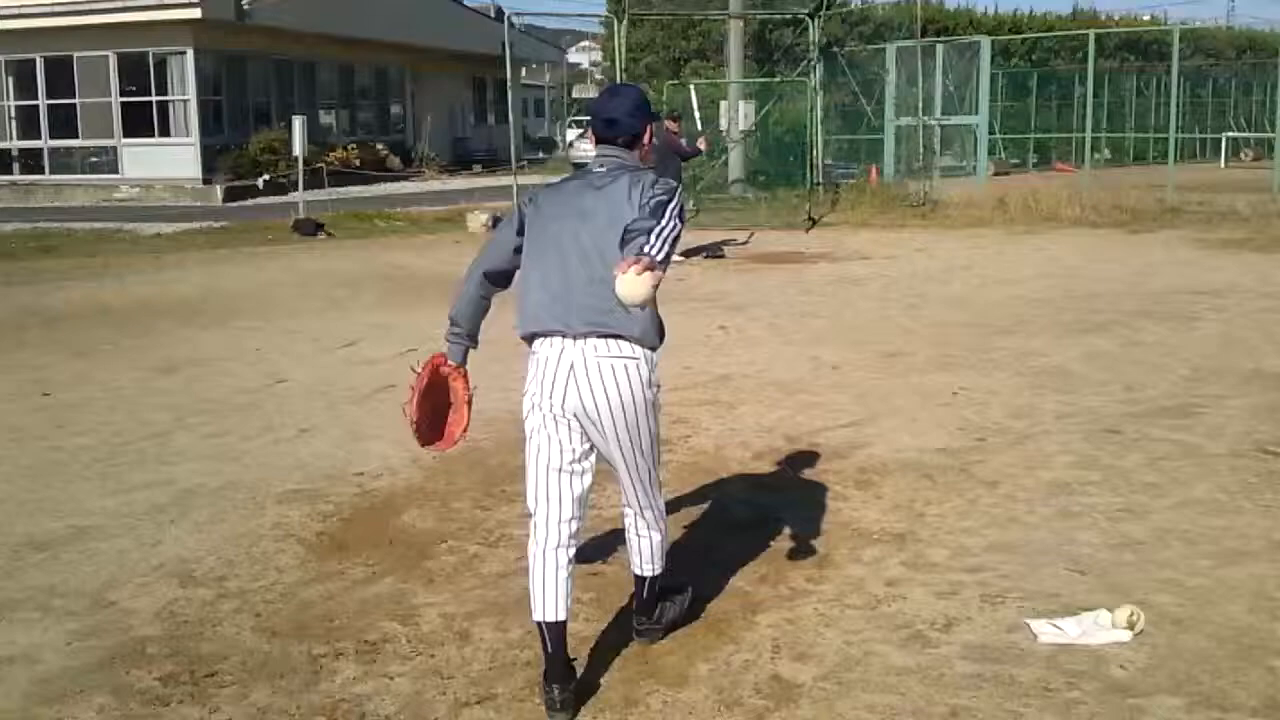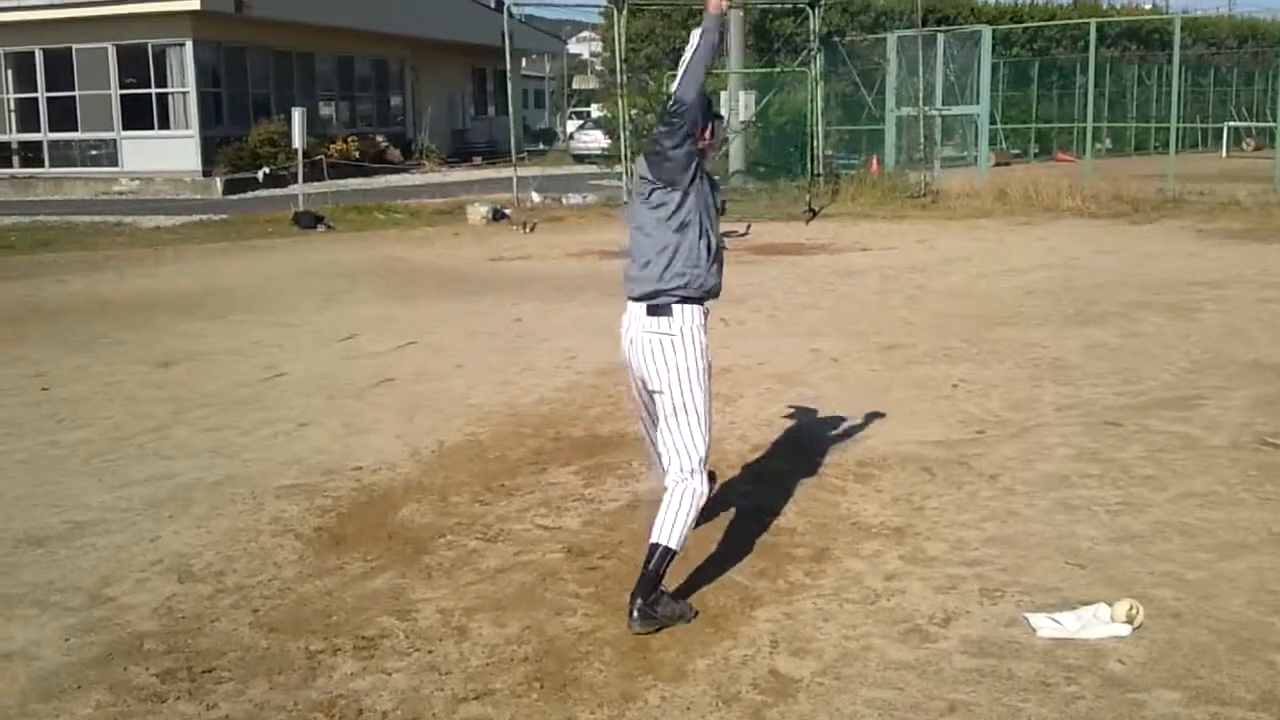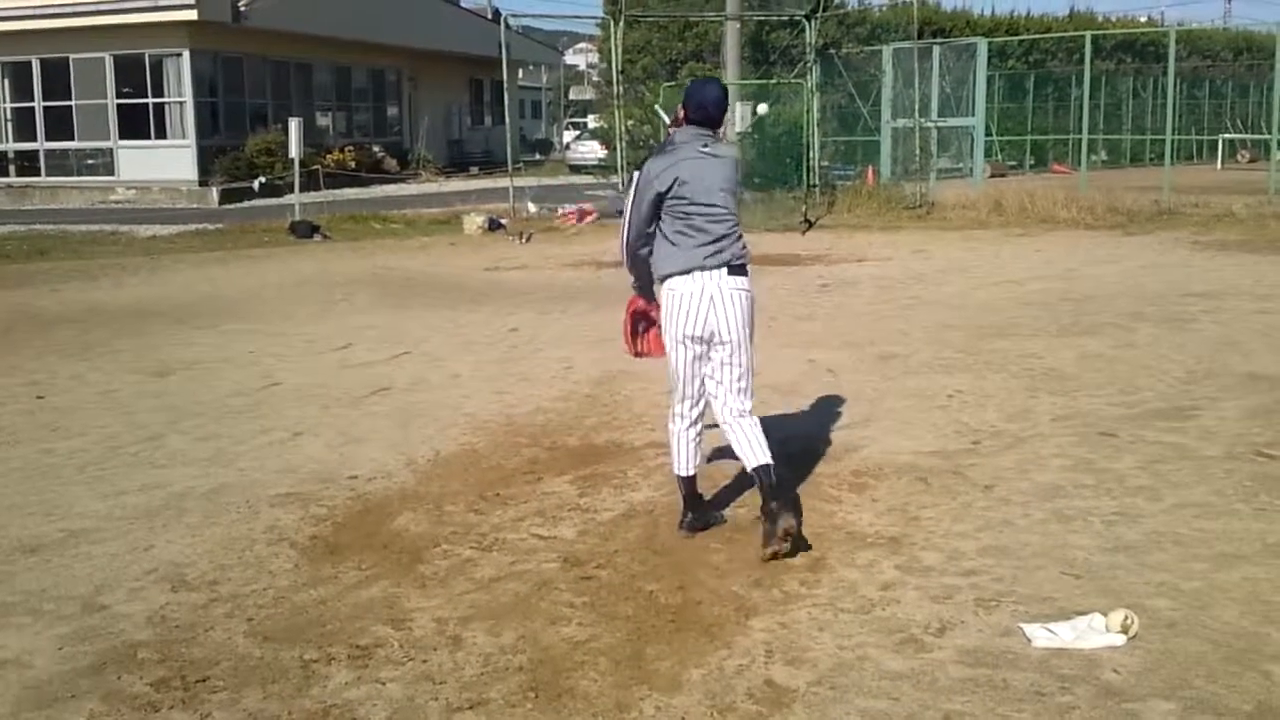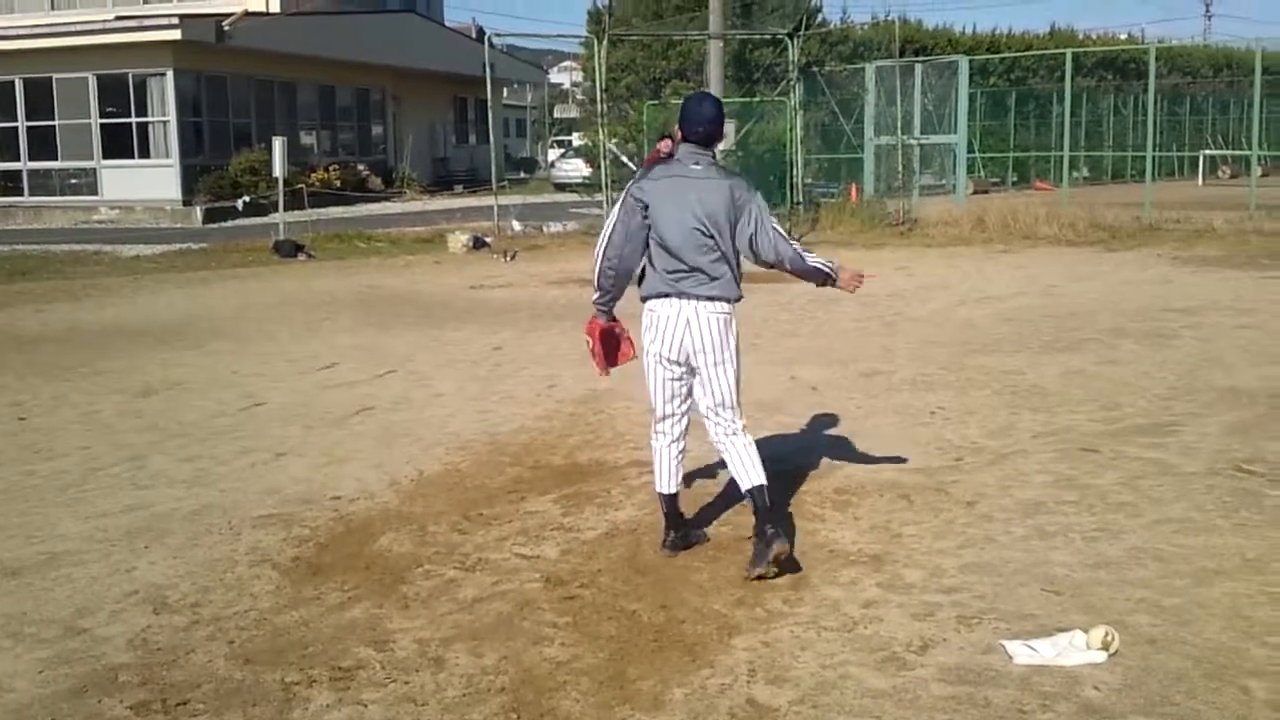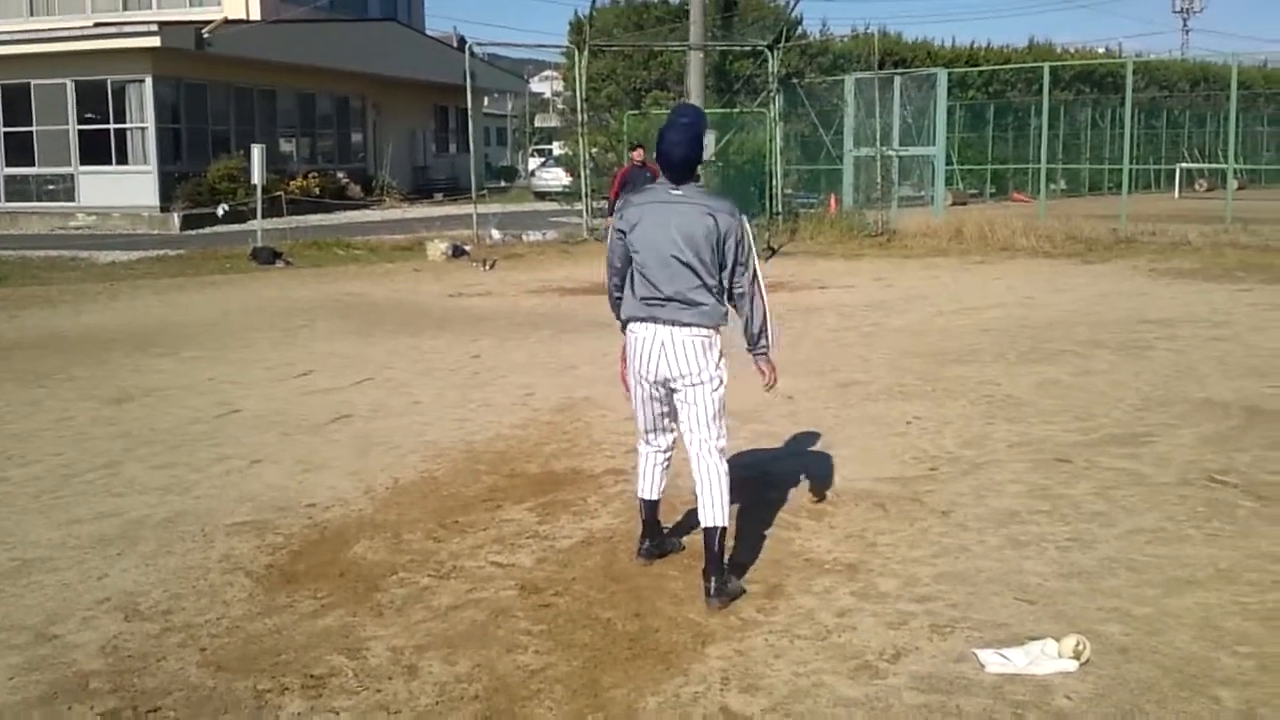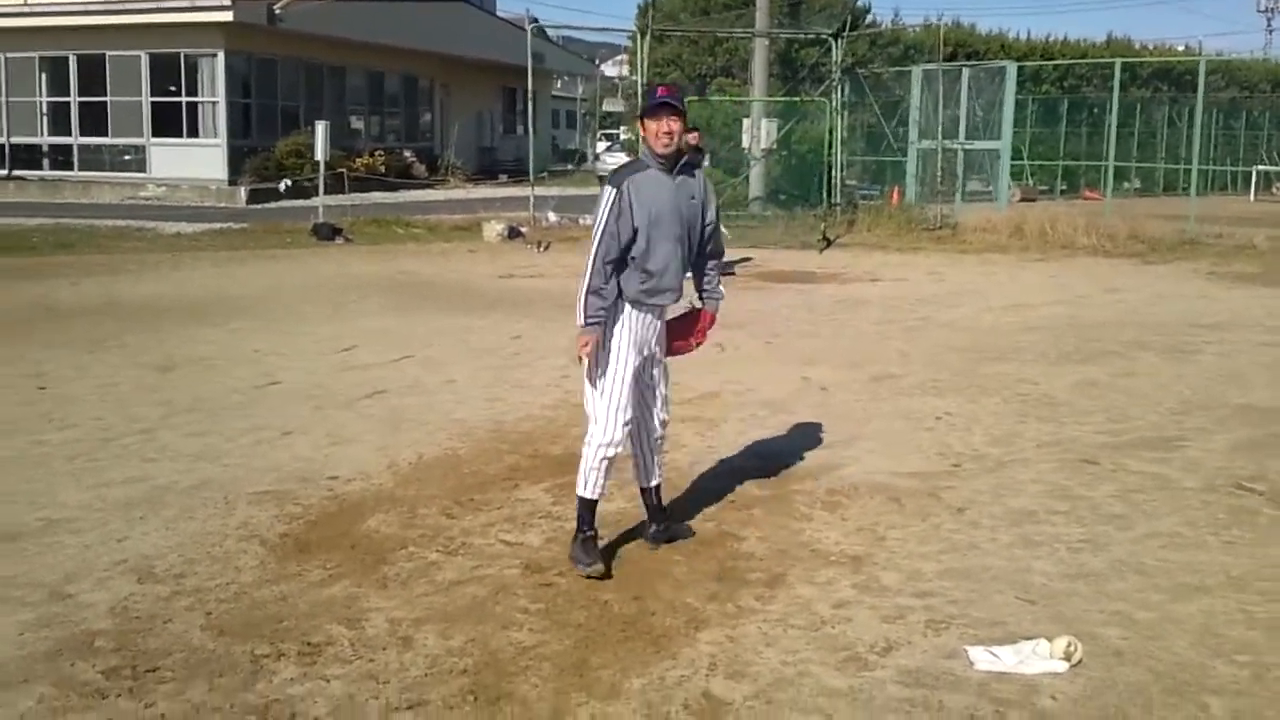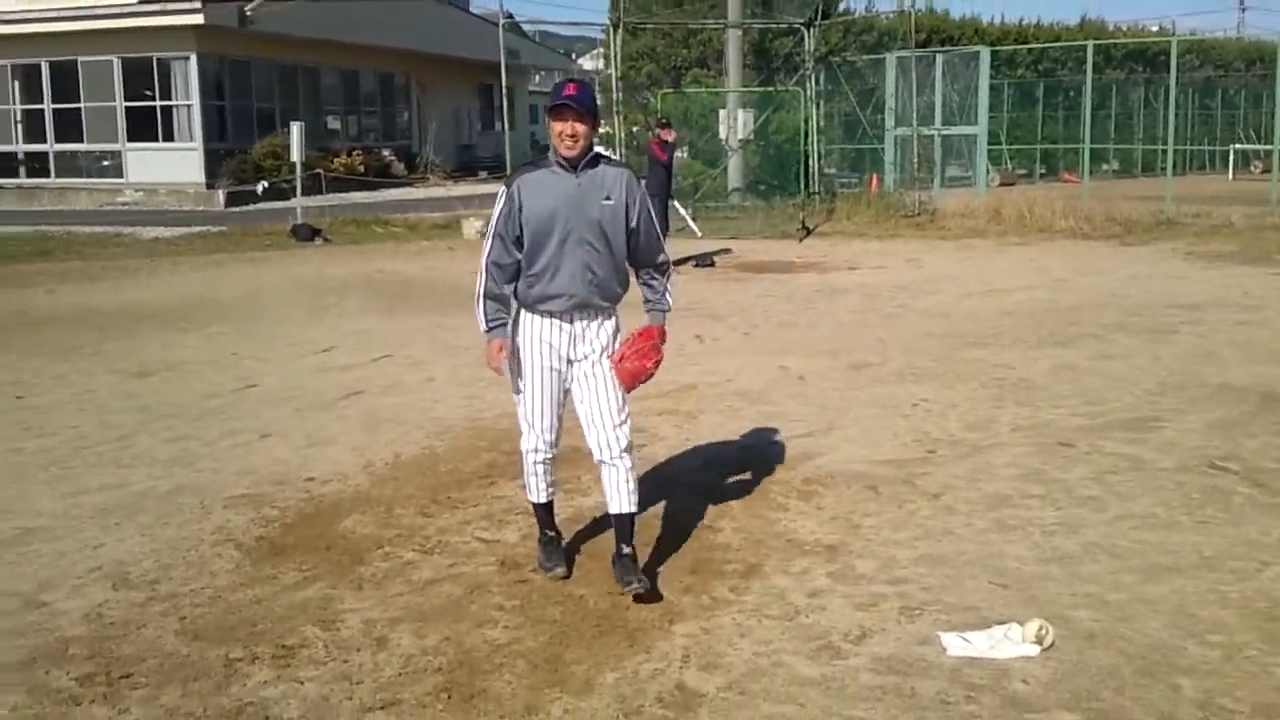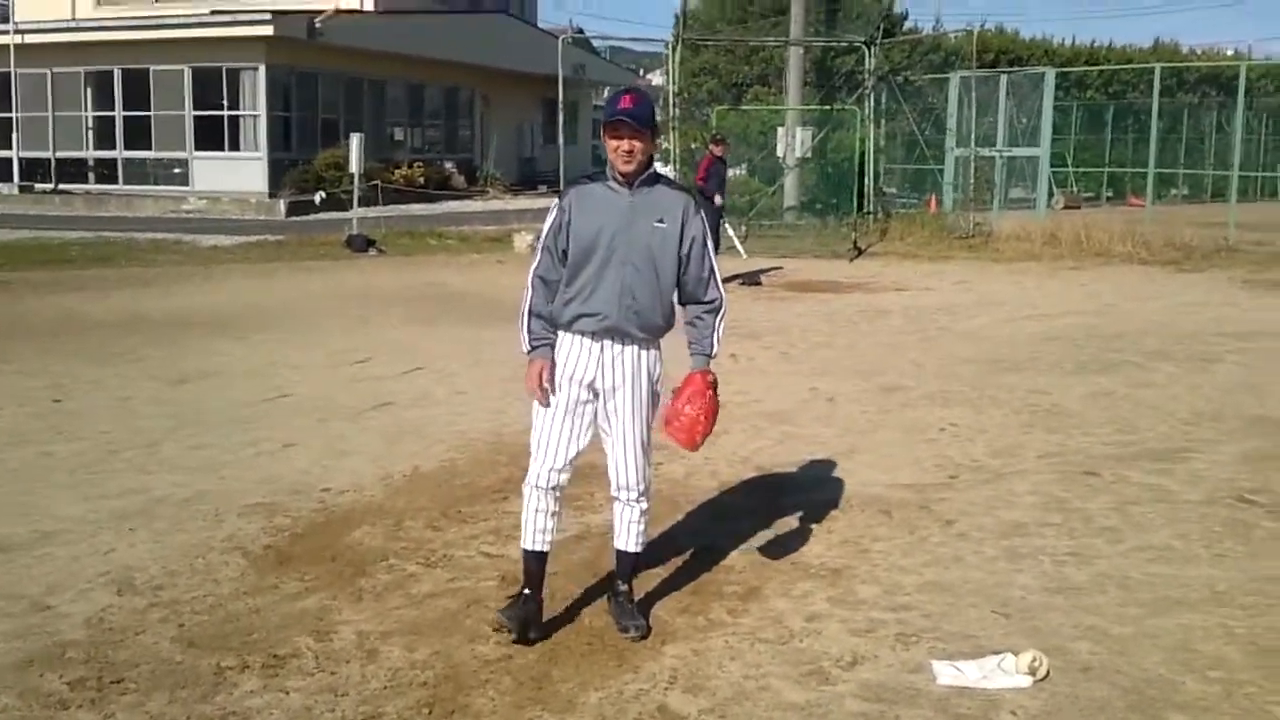
dt=0.7s
person 1, frame 1
left shoulder: (544, 199)
right shoulder: (659, 192)
left elbow: (486, 270)
right elbow: (660, 235)
left wrist: (457, 345)
right wrist: (646, 260)
left hip: (547, 364)
right hip: (618, 362)
left knee: (551, 521)
right knee: (644, 500)
right ankle: (651, 608)
person 1, frame 2
left shoulder: (662, 171)
right shoulder: (669, 160)
right elbow: (684, 103)
left hip: (639, 323)
right hip: (674, 326)
left knee: (665, 438)
right knee: (687, 468)
left ankle: (683, 496)
right ankle: (647, 597)
person 1, frame 3
left shoulder: (658, 165)
right shoulder: (728, 161)
left elbow: (636, 236)
left wrist: (644, 288)
left hip: (683, 290)
right hip: (733, 288)
left knee: (685, 406)
right knee: (735, 405)
left ankle: (692, 507)
right ankle: (776, 500)
person 1, frame 4
left shoulder: (647, 183)
right shoulder: (733, 189)
left elbow: (616, 250)
right elbow: (774, 249)
left wrist: (603, 309)
right wrist: (830, 275)
left hip: (661, 315)
right hip: (713, 316)
left knee: (667, 426)
right knee: (727, 424)
left ankle: (673, 526)
right ankle: (767, 524)
person 1, frame 5
left shoulder: (629, 210)
right shoulder: (723, 214)
left elbow: (614, 281)
right elbow: (745, 285)
right wrist: (761, 349)
left hip: (643, 338)
right hip: (696, 343)
left knee: (653, 441)
right knee: (708, 455)
left ankle: (651, 535)
right ankle: (715, 575)
person 1, frame 6
left shoulder: (697, 182)
right shoulder: (625, 183)
left elbow: (707, 248)
right elbow: (601, 258)
left wrist: (710, 299)
right wrist: (591, 324)
left hip: (656, 316)
right hip: (621, 316)
left knee: (651, 424)
right knee: (610, 428)
left ankle: (656, 518)
right ankle: (584, 533)
person 1, frame 7
left shoulder: (621, 181)
right shoulder: (524, 184)
left elbow: (650, 254)
right elbow: (499, 259)
left wrist: (656, 314)
right wrist: (496, 328)
left hip: (598, 328)
right hip: (538, 328)
left knee: (613, 442)
right knee: (538, 442)
left ankle: (624, 554)
right ankle: (548, 534)
person 1, frame 8
left shoulder: (679, 205)
right shoulder: (576, 199)
left elbow: (703, 289)
right elbow: (544, 279)
left wrist: (702, 361)
right wrist: (538, 349)
left hip: (636, 359)
right hip: (571, 352)
left knee: (631, 482)
right knee: (544, 473)
left ankle: (622, 590)
right ankle: (530, 596)
